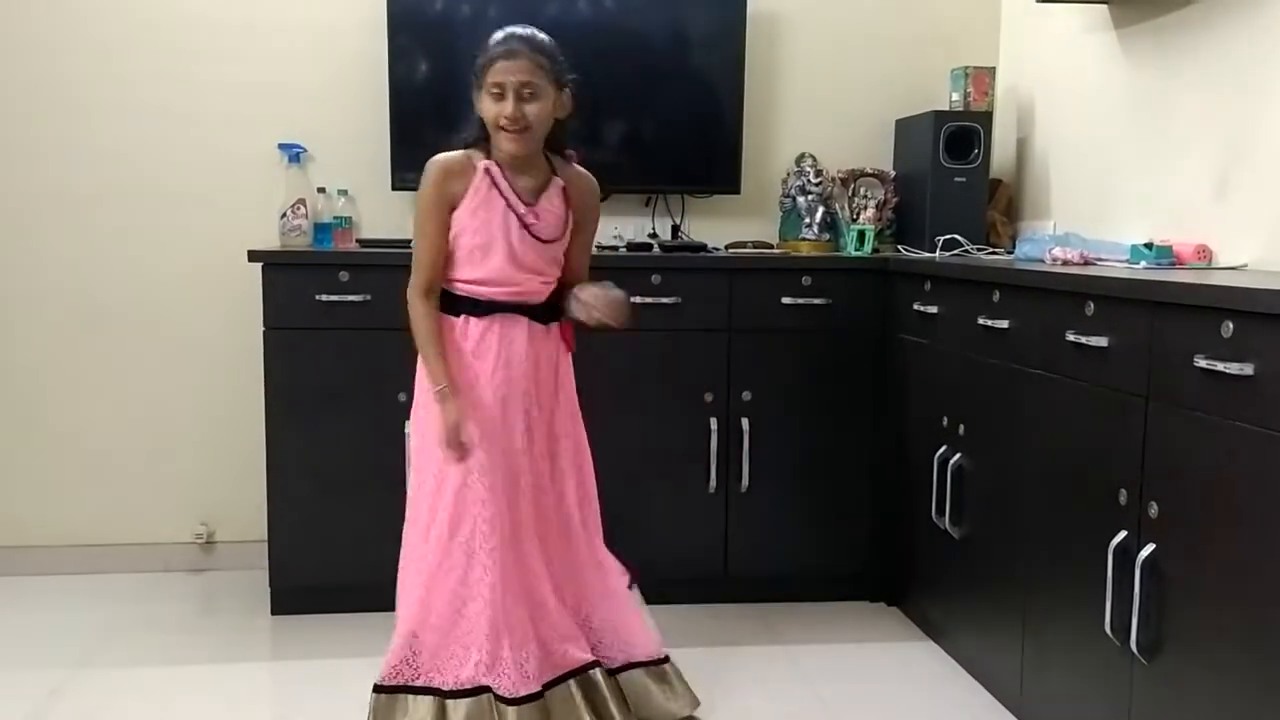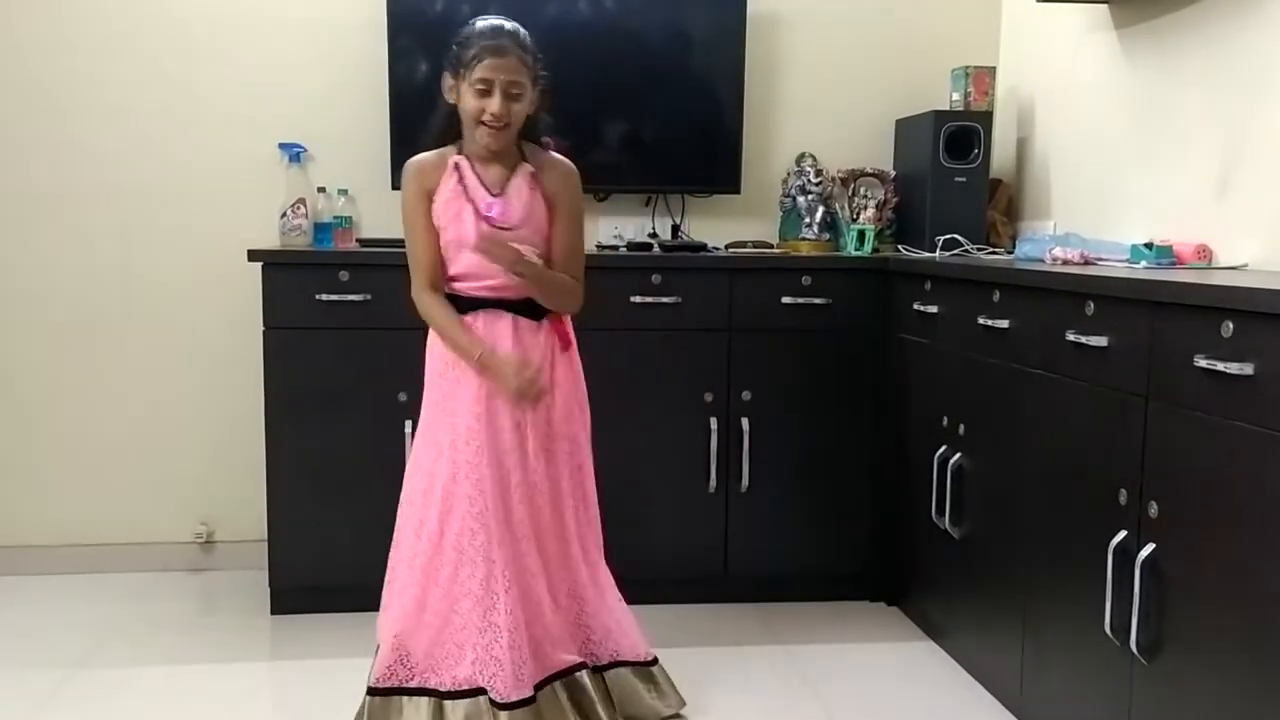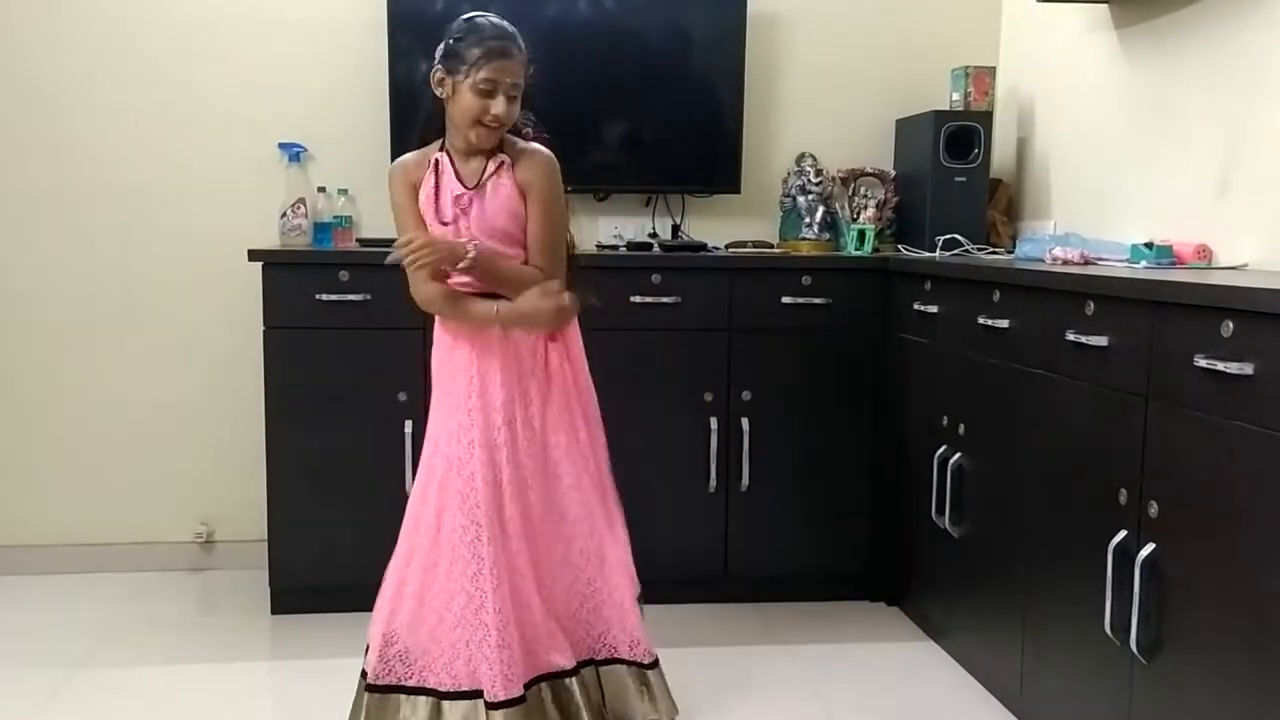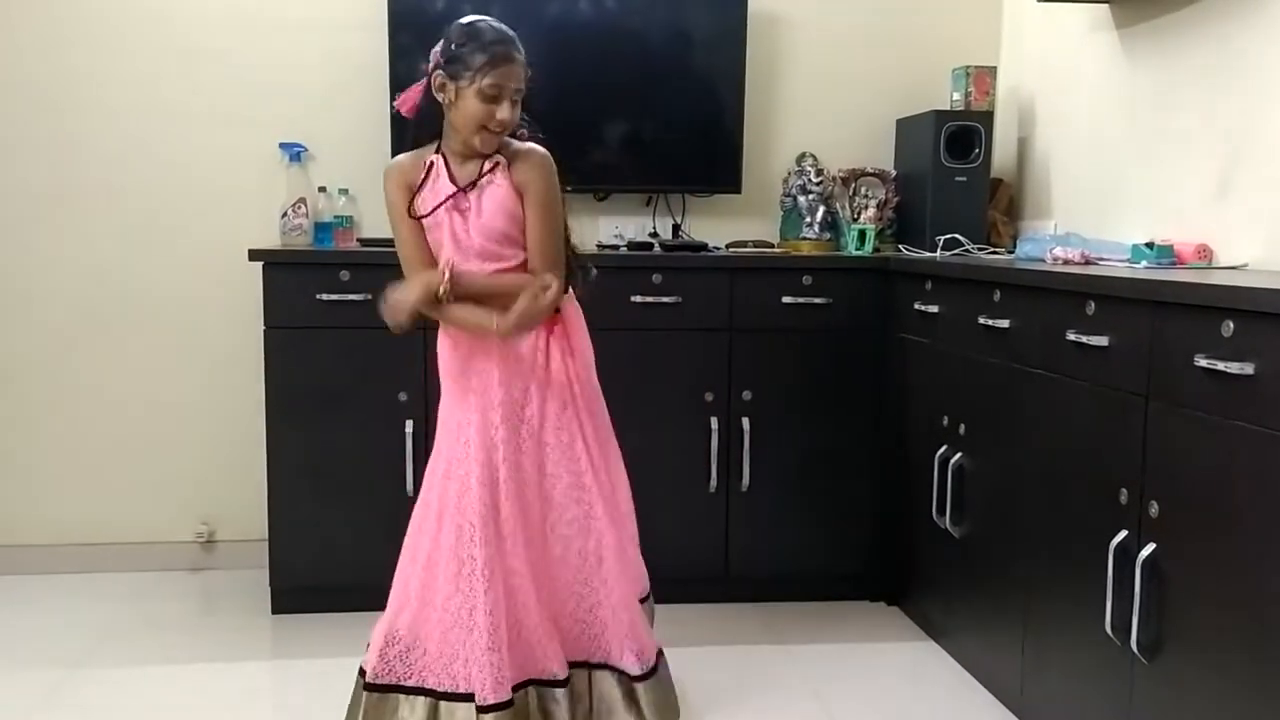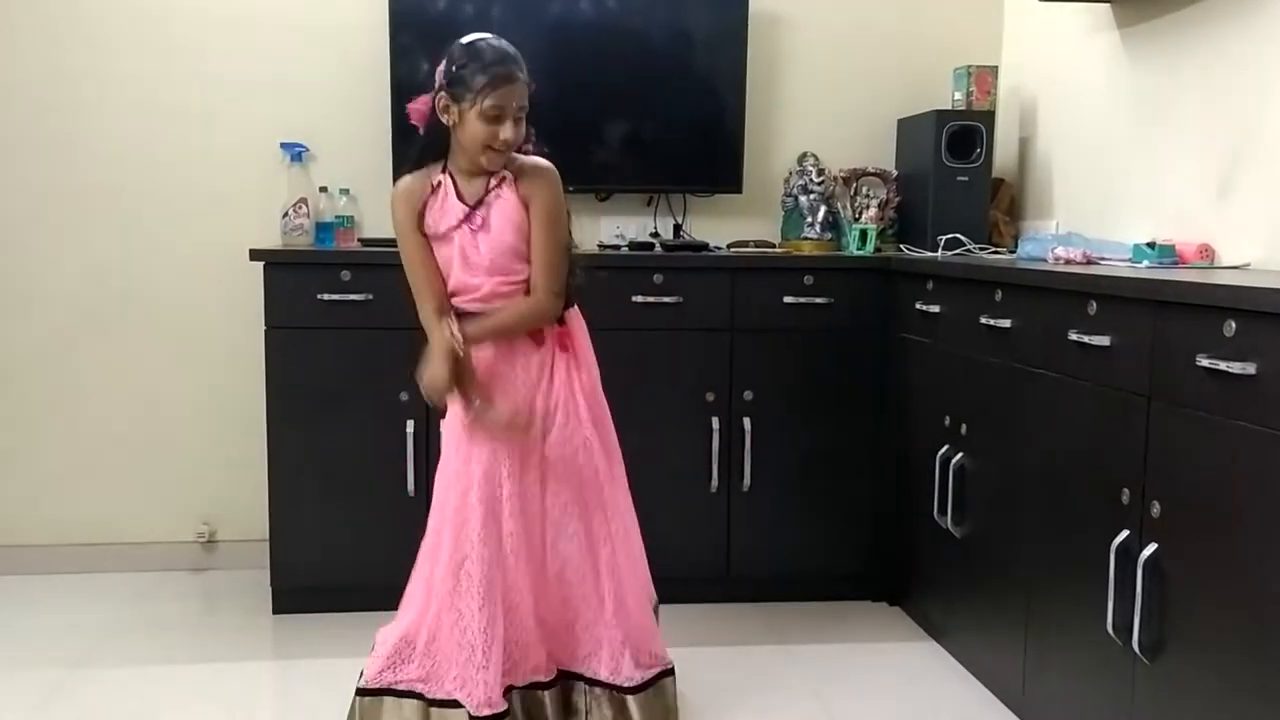
dt=0.1s
person 1, frame 1
left shoulder: (578, 187)
right shoulder: (448, 174)
left elbow: (575, 291)
right elbow: (422, 294)
left wrist: (593, 305)
right wrist: (443, 401)
left hip: (539, 370)
right hip: (463, 369)
left knee: (552, 528)
right knee: (465, 534)
person 1, frame 2
left shoulder: (557, 176)
right shoulder: (426, 173)
left elbow: (568, 294)
right elbow: (428, 294)
left wrist: (517, 264)
right wrist: (495, 363)
left hip: (545, 366)
right hip: (465, 370)
left knee: (553, 530)
right knee: (458, 534)
person 1, frame 3
left shoulder: (535, 165)
right shoulder: (410, 173)
left elbow: (547, 284)
right elbow: (429, 292)
left wrist: (464, 254)
right wrist: (517, 307)
left hip: (545, 367)
right hip: (469, 369)
left knee: (565, 522)
right knee: (470, 526)
person 1, frame 4
left shoulder: (532, 164)
right shoulder: (405, 174)
left elbow: (546, 285)
right elbow: (422, 298)
left wrist: (445, 280)
right wrist: (509, 315)
left hip: (549, 364)
right hip: (476, 367)
left knee: (569, 522)
right knee: (472, 528)
person 1, frame 5
left shoulder: (539, 180)
right shoulder: (413, 196)
left elbow: (543, 296)
right elbow: (439, 316)
left wrist: (463, 349)
right wrist: (478, 404)
left hip: (550, 366)
right hip: (476, 382)
left knee: (572, 532)
right knee: (478, 538)
